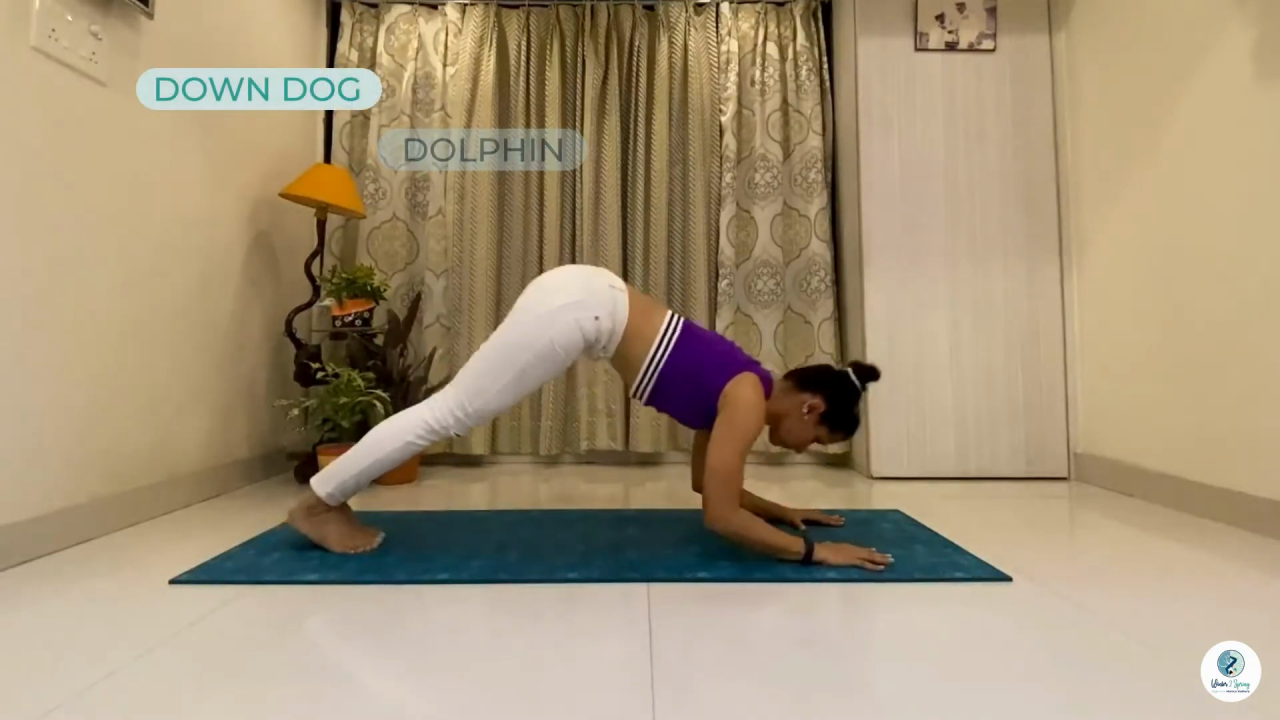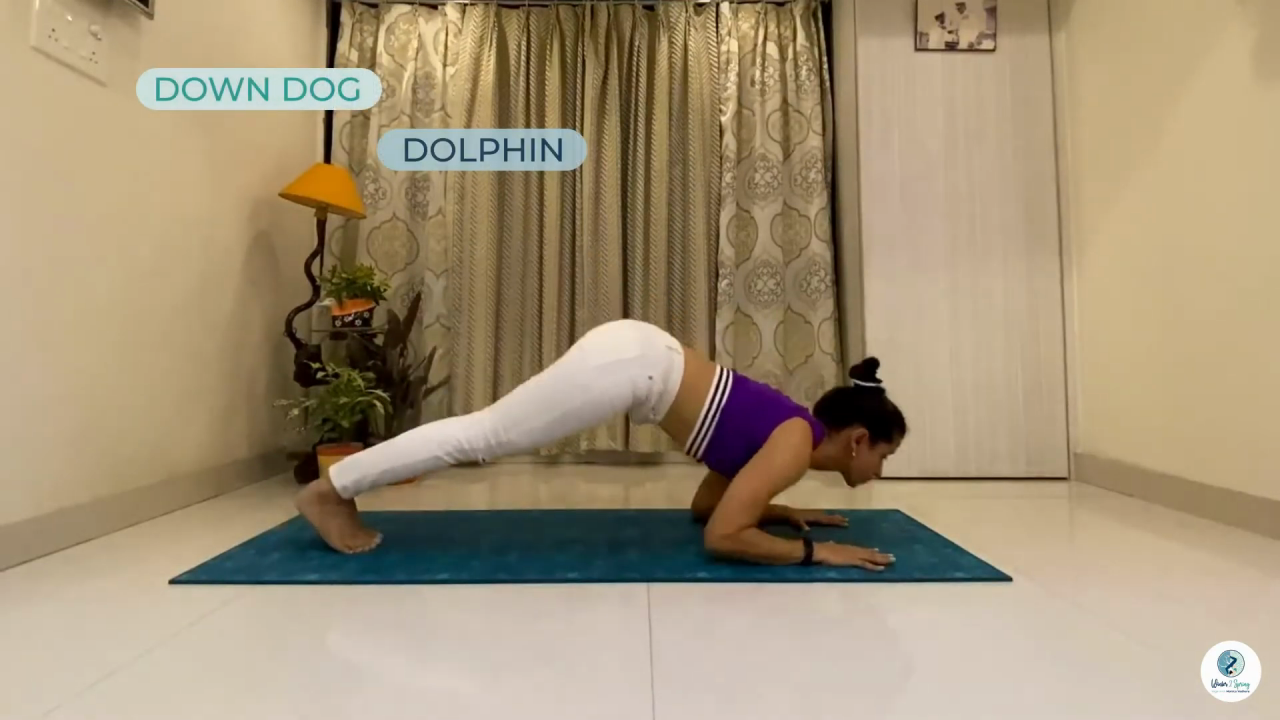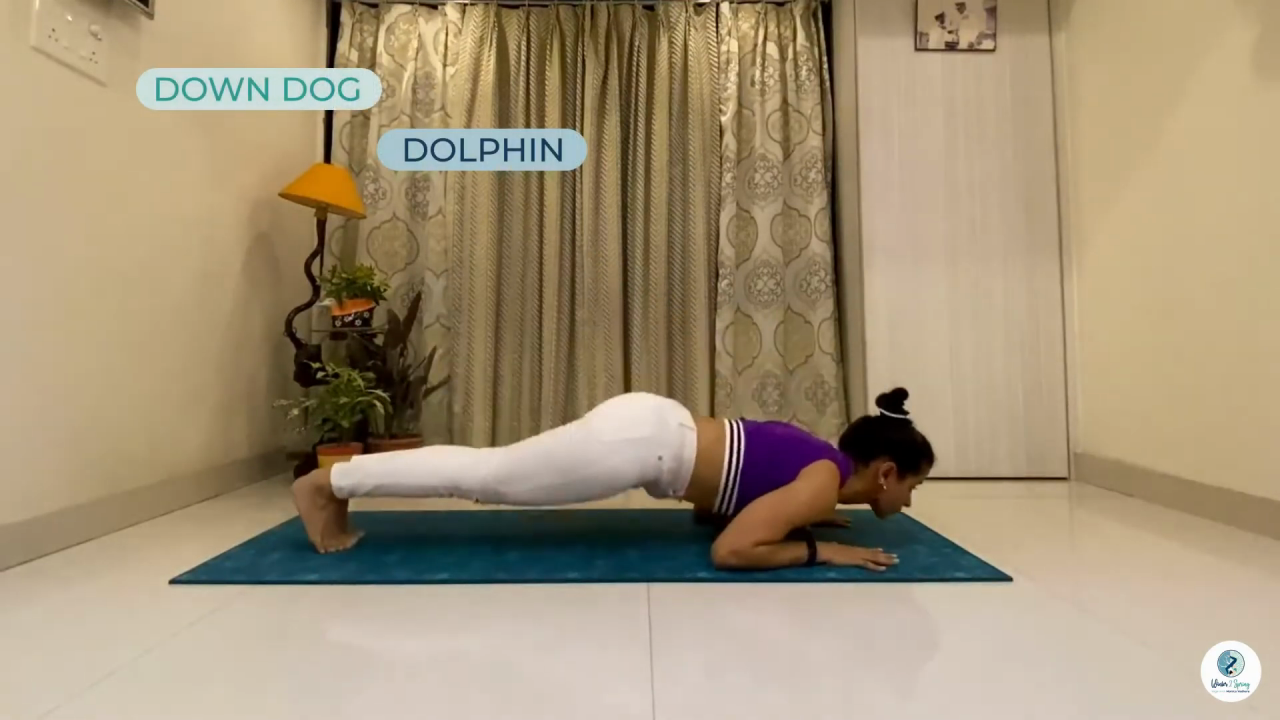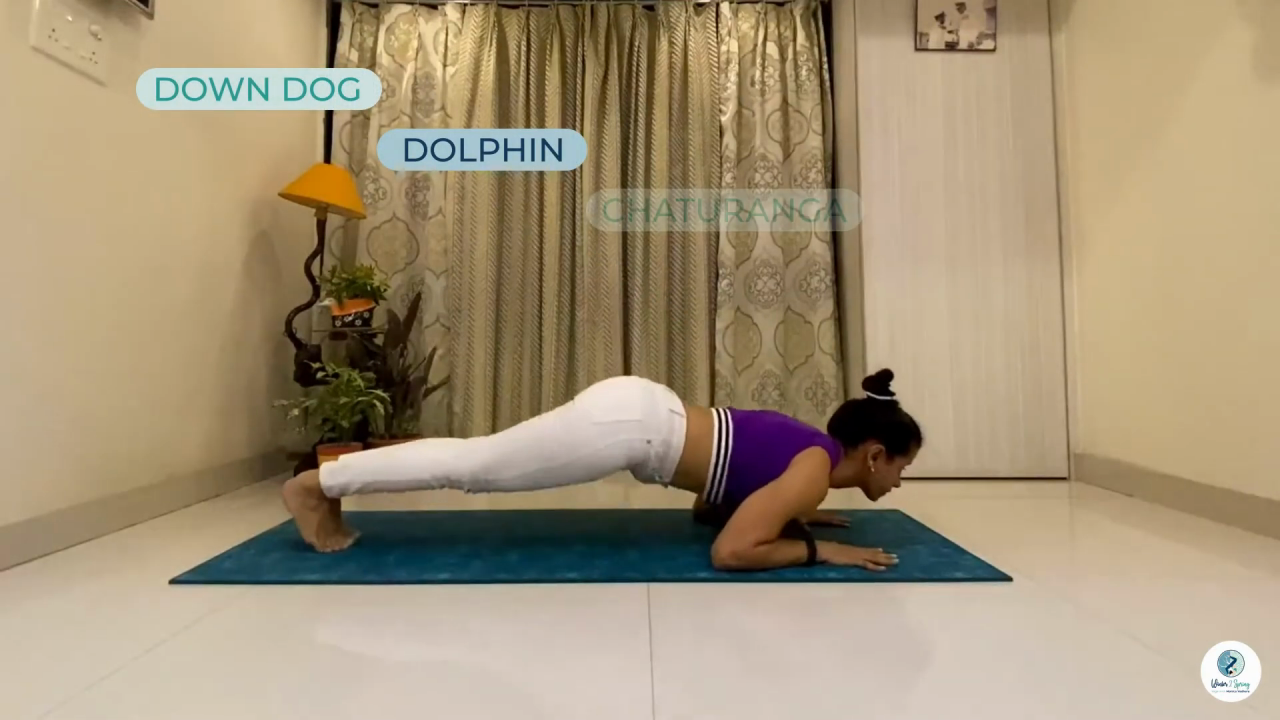
dt=0.3s
person 1, frame 1
left shoulder: (736, 392)
right shoulder: (748, 400)
left elbow: (710, 487)
right elbow: (721, 517)
left wrist: (780, 512)
right wrist: (812, 550)
left hip: (585, 296)
right hip: (582, 306)
left knee: (451, 410)
right knee: (453, 412)
left ankle: (332, 500)
right ankle: (319, 502)
person 1, frame 2
left shoulder: (785, 432)
right shoulder: (798, 444)
left elbow: (706, 504)
right elbow: (723, 537)
left wrist: (787, 513)
right wrist: (814, 550)
left hip: (634, 351)
right hip: (630, 361)
left knee: (483, 433)
right knee: (483, 436)
left ankle: (342, 488)
right ankle: (331, 489)
person 1, frame 3
left shoulder: (813, 458)
right shoulder: (825, 485)
left elbow: (714, 512)
right elbow: (729, 550)
left wrist: (796, 523)
right wrist: (817, 548)
left hip: (649, 422)
right hip: (644, 441)
left knee: (486, 472)
right knee: (484, 477)
left ankle: (339, 482)
right ankle: (329, 483)
person 1, frame 4
left shoulder: (803, 446)
right shoulder: (817, 469)
left elbow: (710, 507)
right elbow: (732, 553)
left wrist: (791, 517)
right wrist: (819, 551)
left hip: (635, 405)
right hip: (630, 422)
left knee: (474, 460)
right knee: (472, 466)
left ankle: (330, 484)
right ankle: (317, 484)
